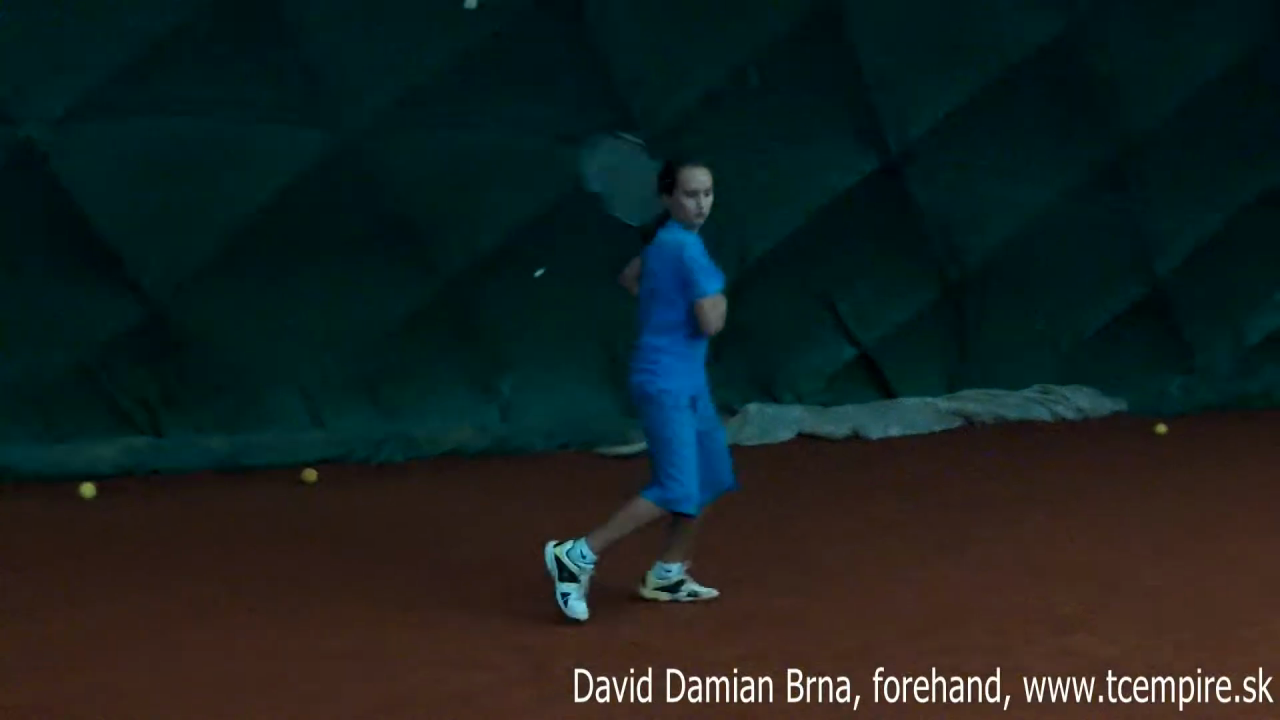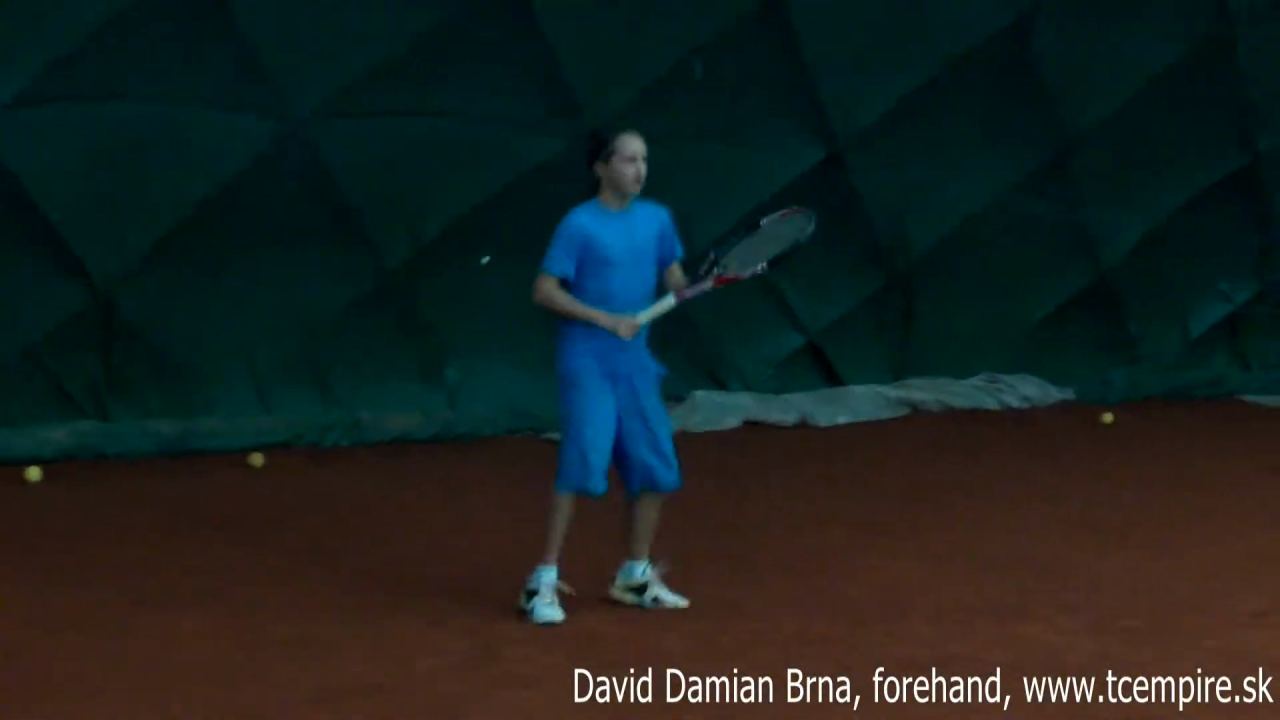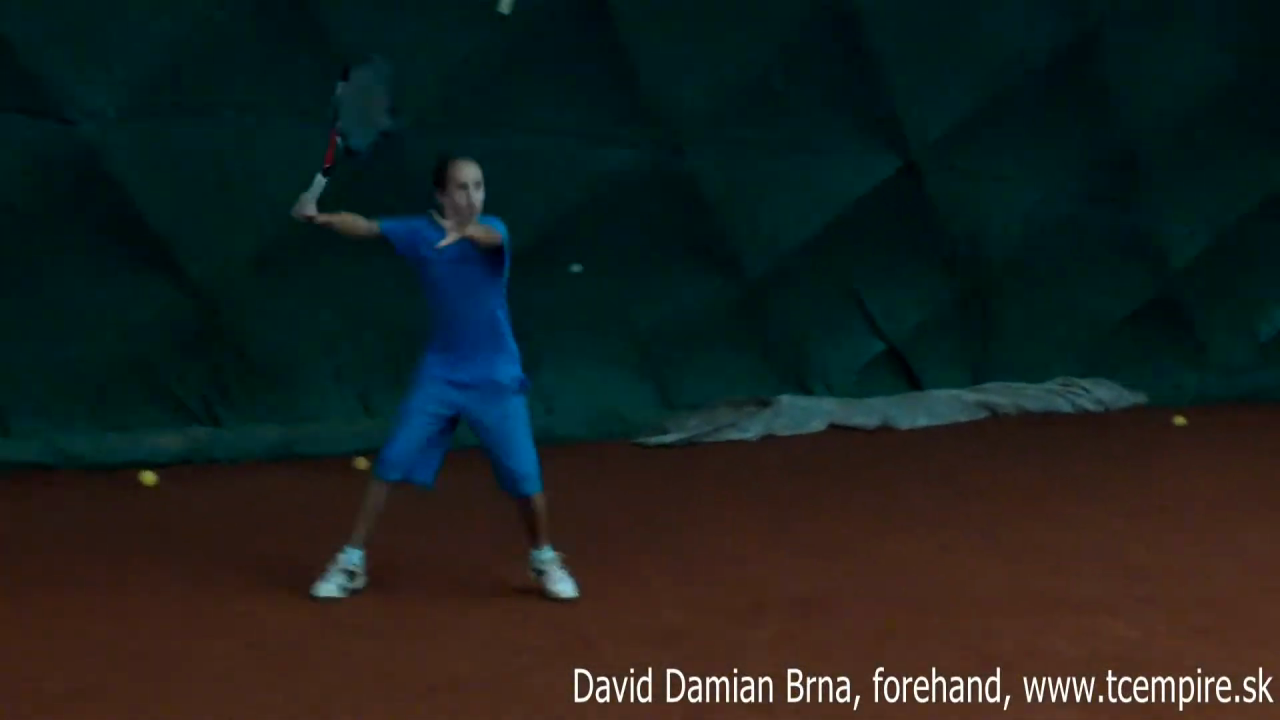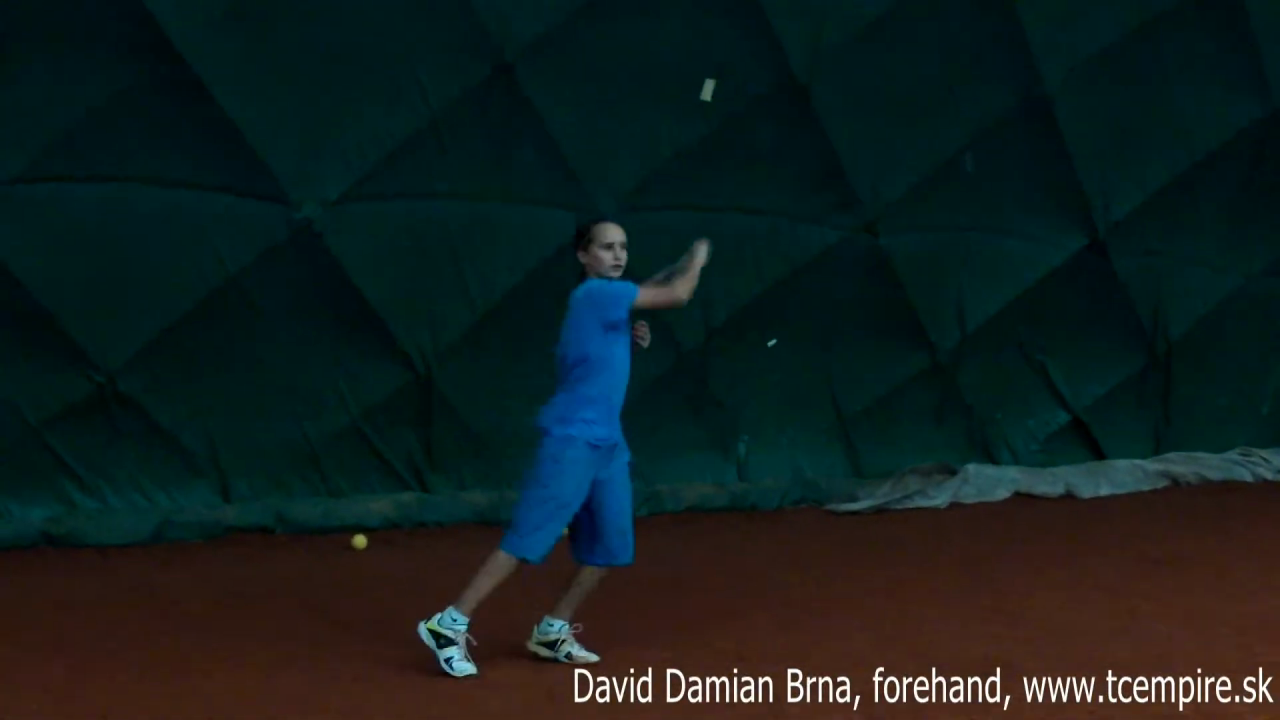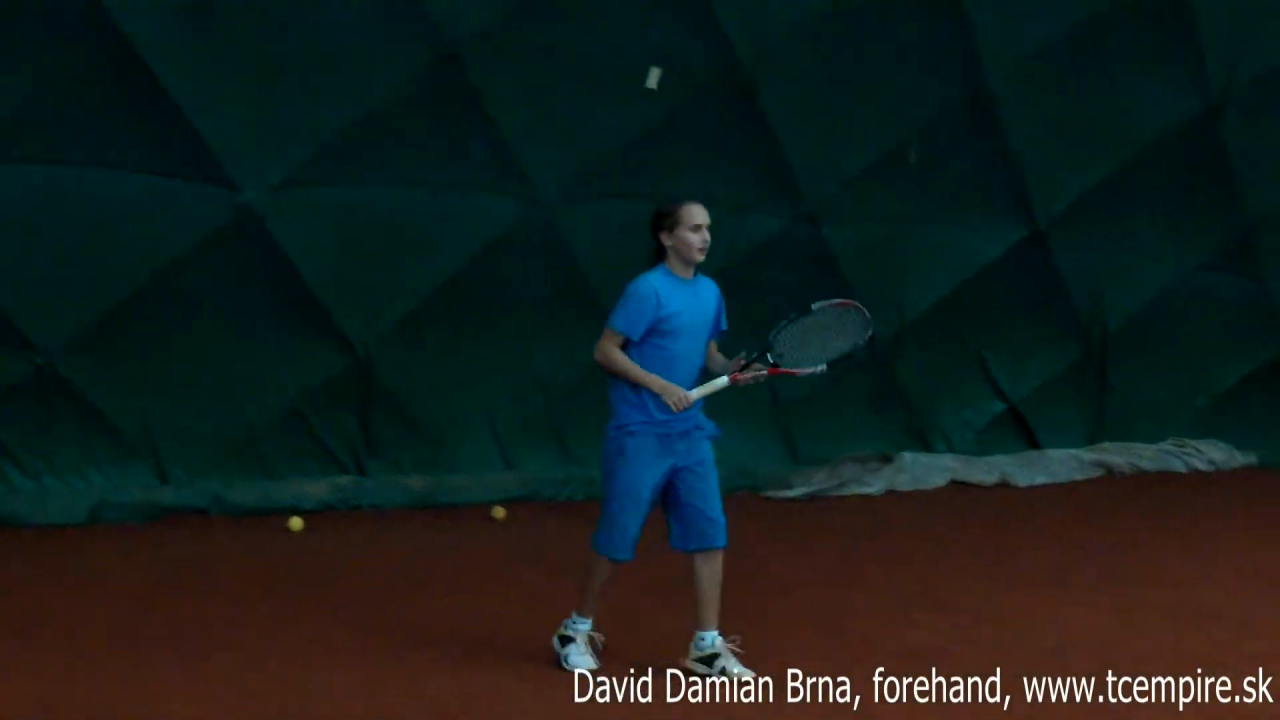
dt=1s
person 1, frame 1
left shoulder: (665, 241)
right shoulder: (687, 248)
left elbow: (629, 278)
right elbow: (712, 322)
right wrist: (714, 306)
left hip: (688, 384)
right hip: (664, 384)
left knee: (711, 477)
right knee: (674, 491)
left ankle: (668, 574)
right ankle: (576, 556)
person 1, frame 2
left shoulder: (658, 220)
right shoulder: (578, 225)
left elbow: (672, 279)
right elbow: (544, 291)
left wrist: (694, 289)
right wrist: (603, 321)
left hip: (635, 363)
right hip: (584, 363)
left knee: (658, 472)
right knee: (582, 470)
left ankle: (636, 573)
right ankle: (542, 580)
person 1, frame 3
left shoulder: (492, 229)
right shoulder: (422, 233)
left elbow: (489, 237)
right elbow: (364, 224)
left wrist: (464, 229)
right wrist: (318, 216)
left hip: (496, 378)
right hip: (439, 373)
left knee: (524, 480)
right knee: (395, 463)
left ankle: (544, 559)
right ankle: (350, 561)
person 1, frame 4
left shoulder: (599, 300)
right shoulder: (599, 293)
right elbow: (678, 294)
left wrist: (634, 336)
right wrist: (697, 257)
left hip: (606, 443)
right hip: (569, 439)
left knee: (610, 547)
right knee: (526, 538)
left ankle: (552, 630)
right ankle: (449, 624)
person 1, frame 5
left shoulder: (709, 292)
right shoulder: (646, 290)
right elbow: (605, 351)
left wrist: (730, 367)
right wrist: (658, 385)
left hip: (690, 431)
right hip: (639, 431)
left knee: (709, 529)
right knee: (618, 534)
left ankle: (707, 643)
right ankle: (577, 629)
